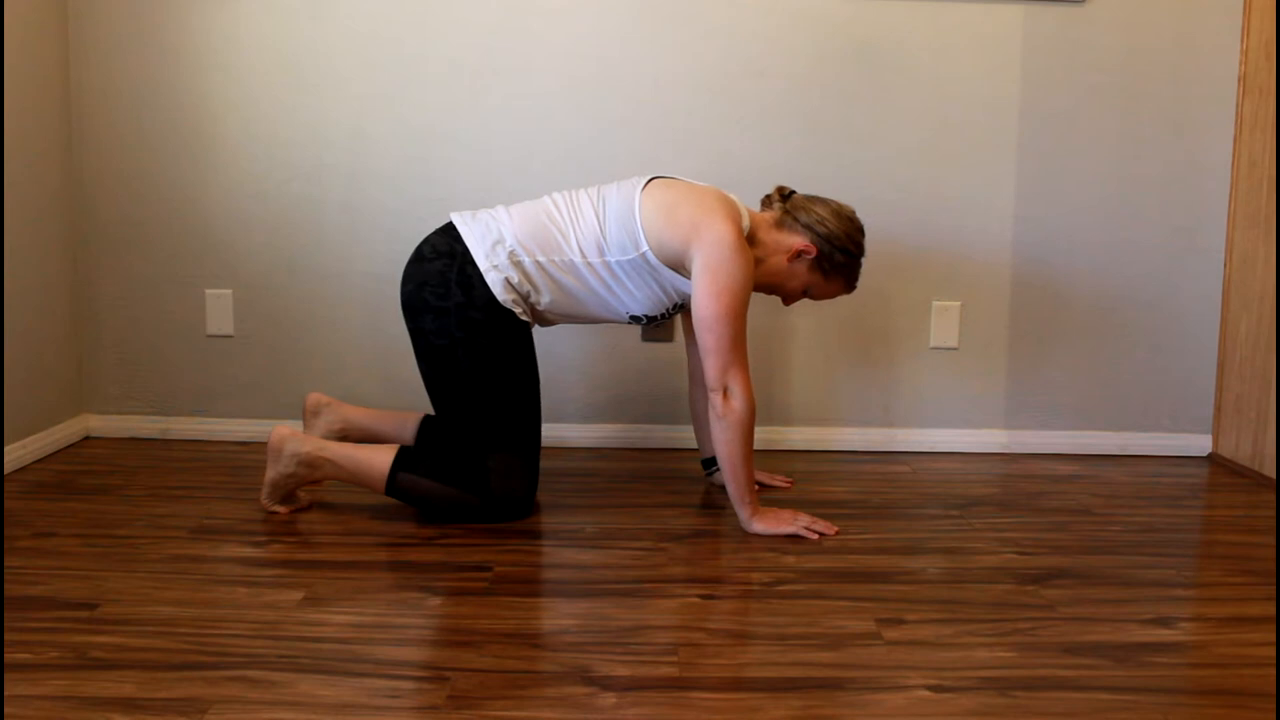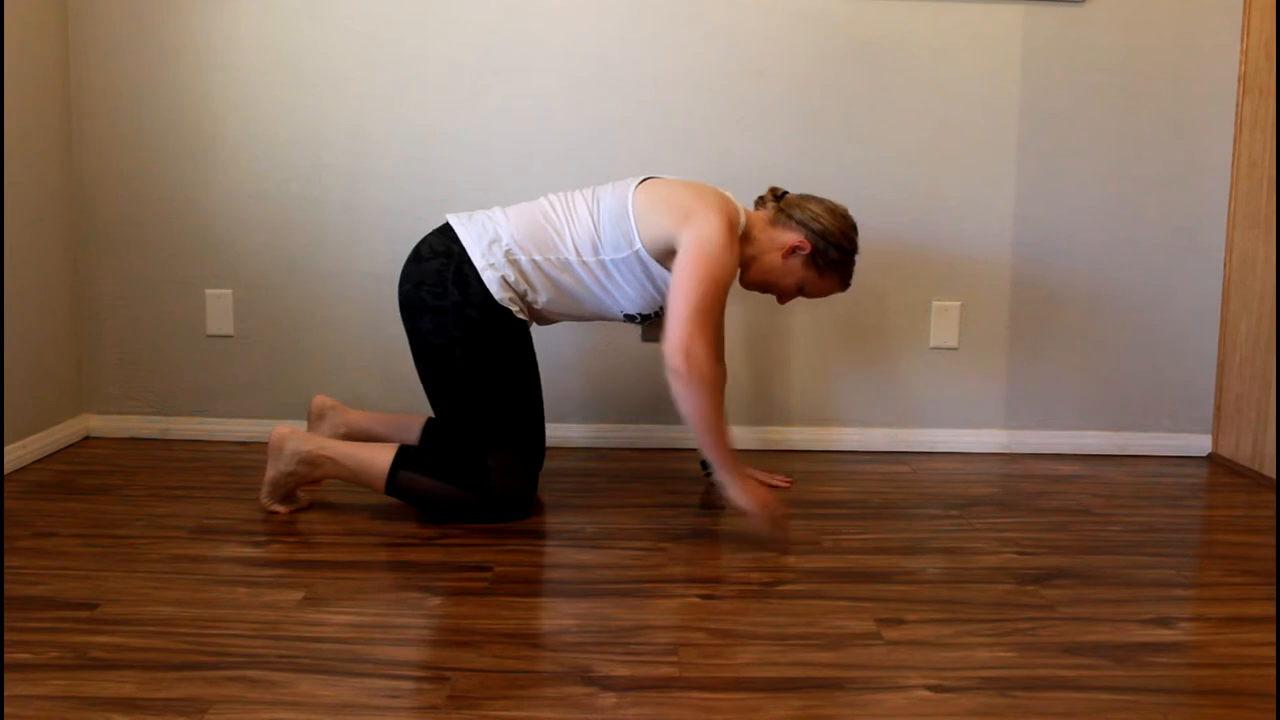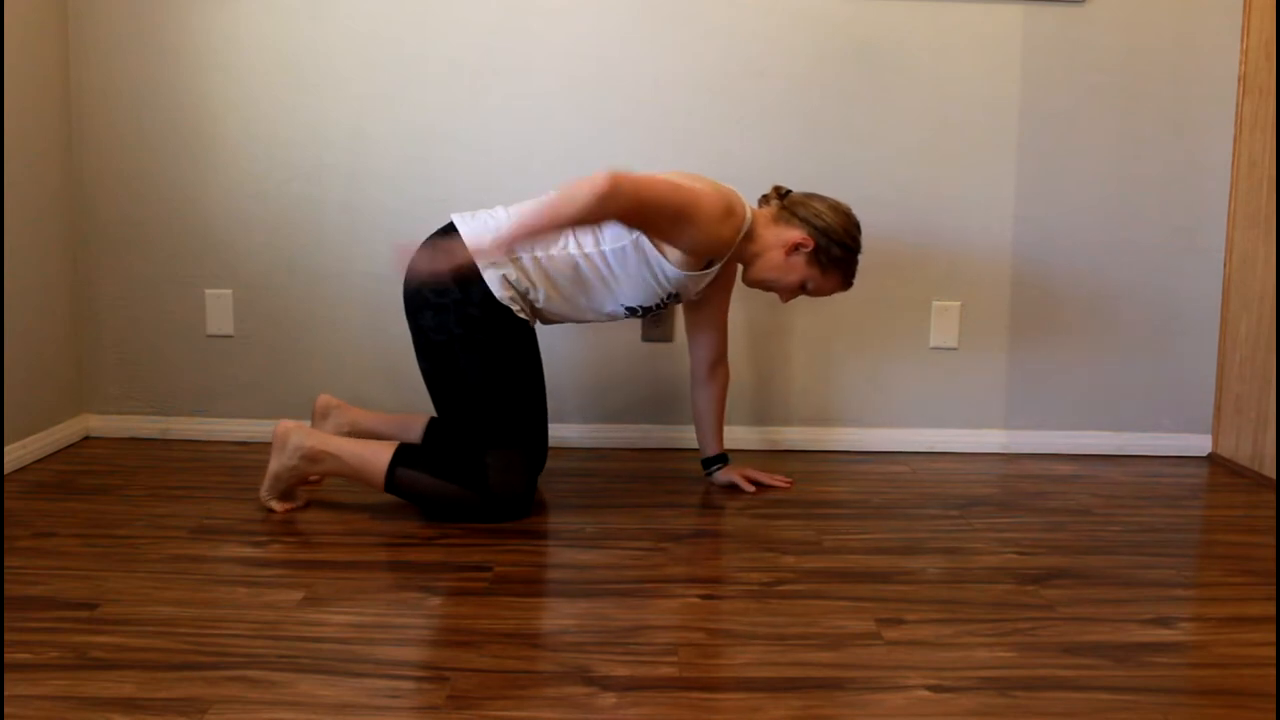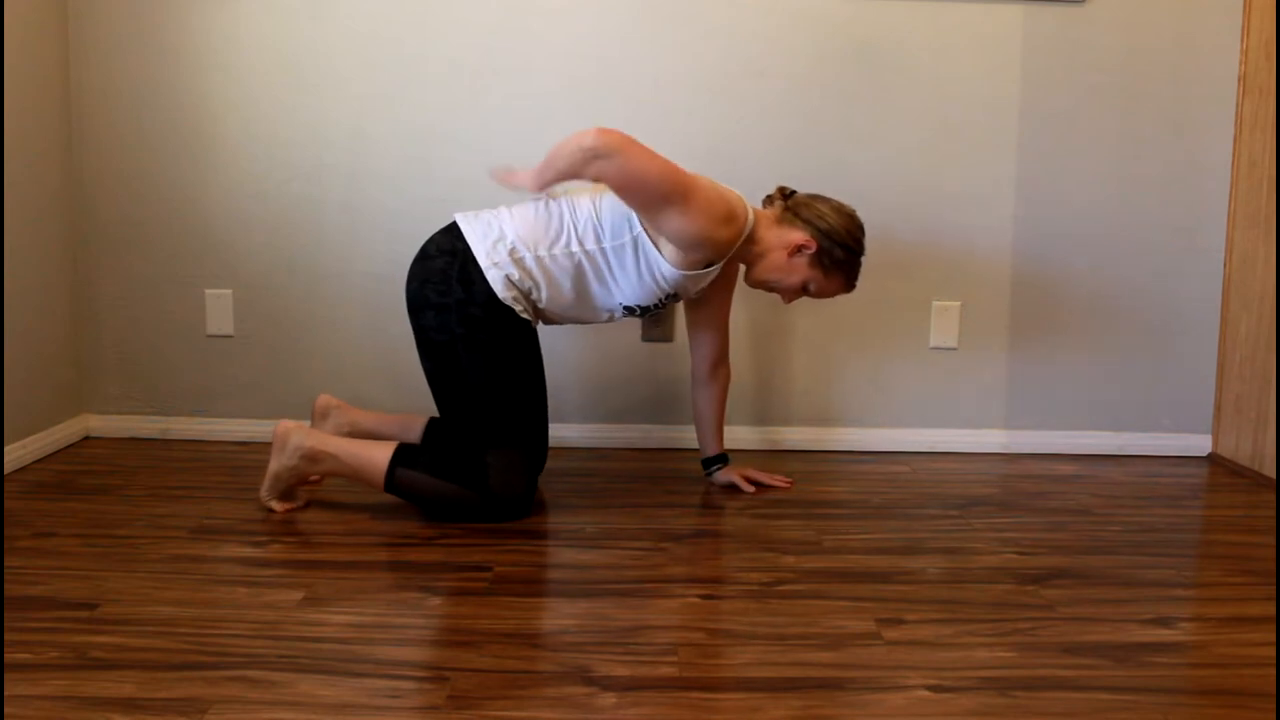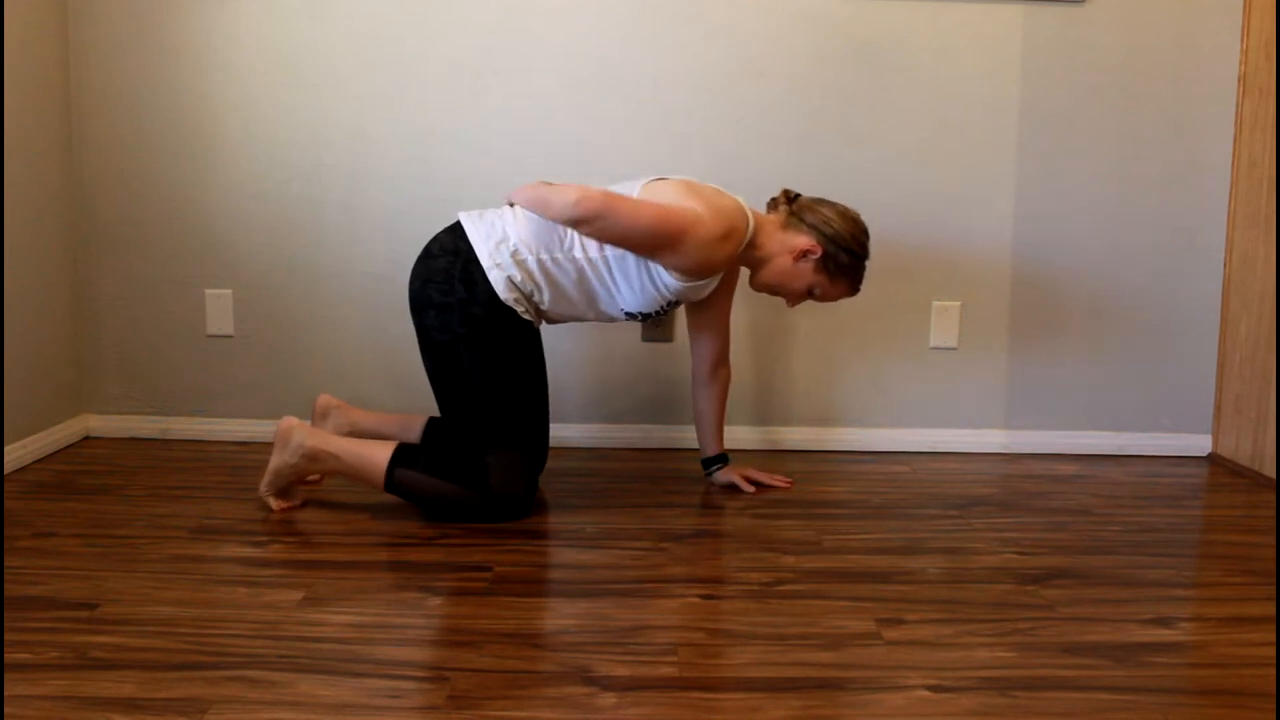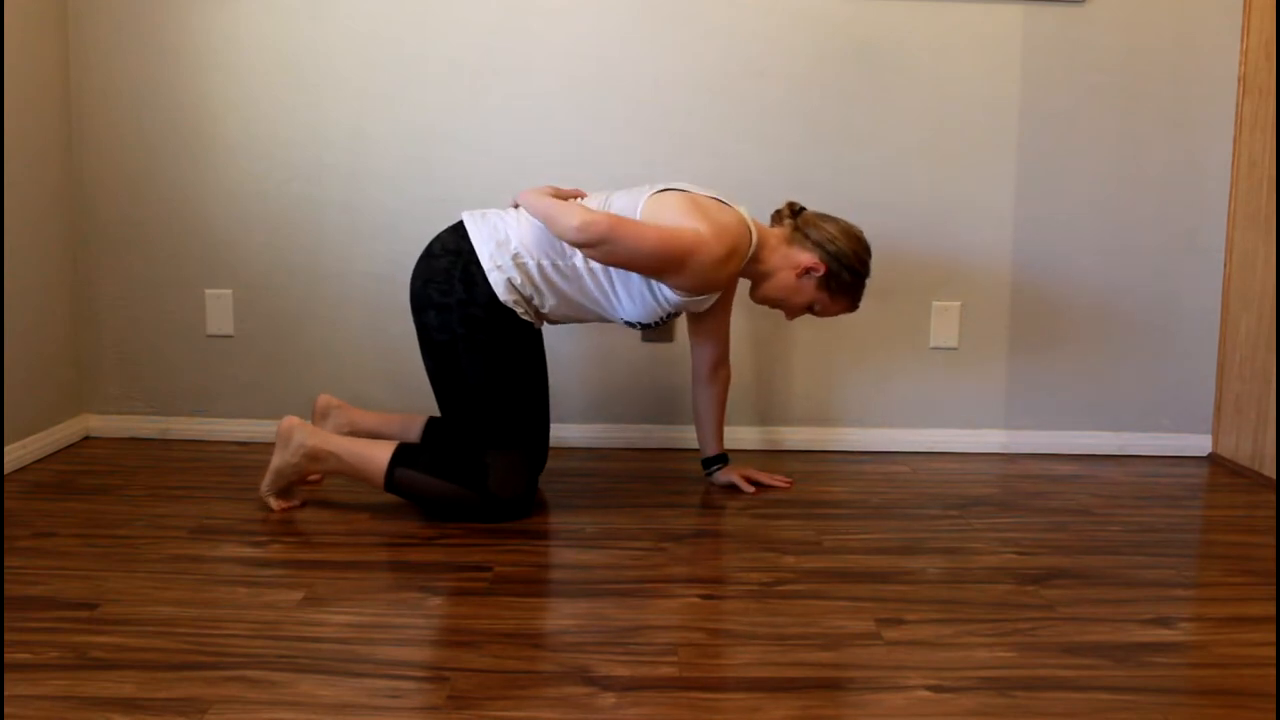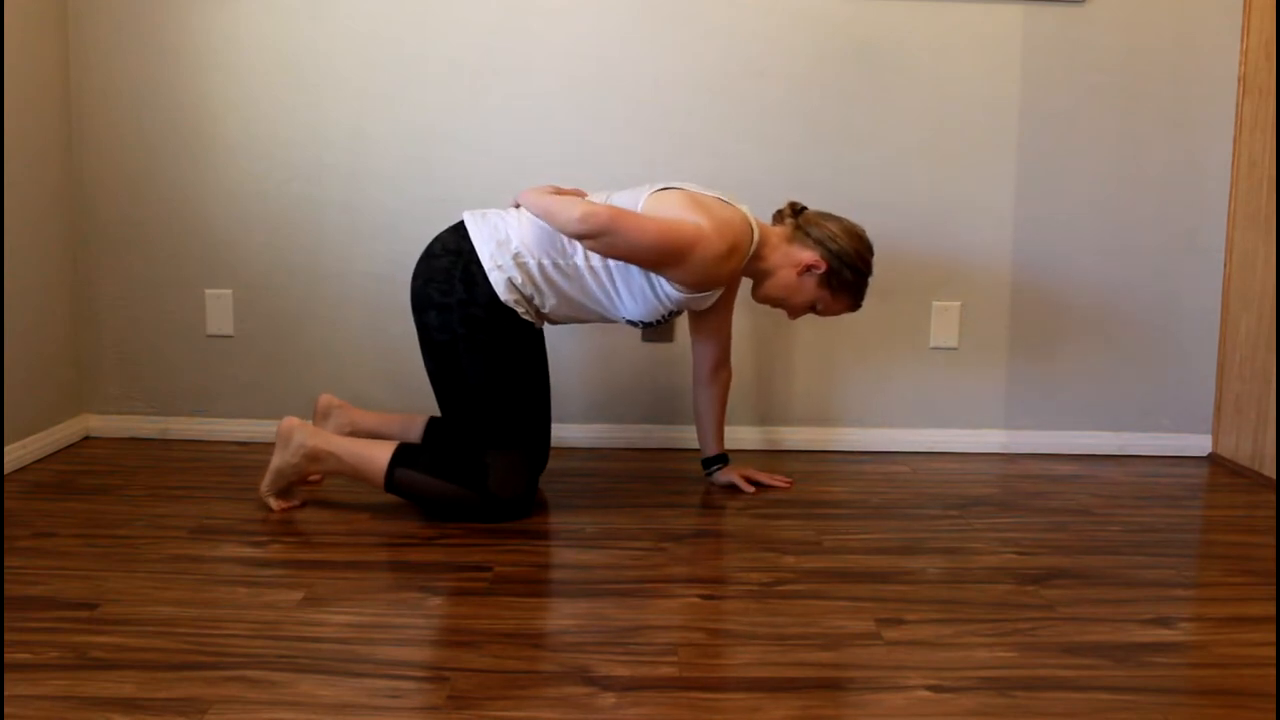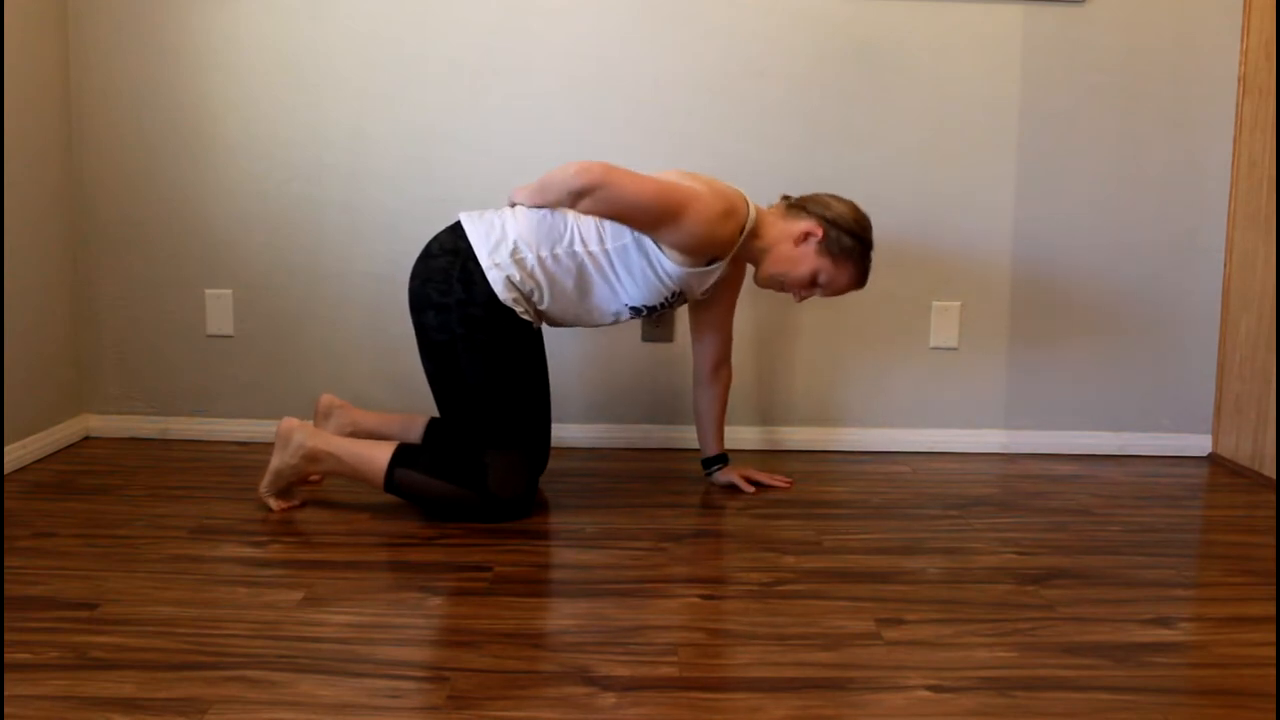
dt=0.3s
person 1, frame 1
left shoulder: (715, 240)
right shoulder: (724, 243)
left elbow: (704, 369)
right elbow: (725, 388)
left wrist: (719, 464)
right wrist: (749, 510)
left hip: (479, 283)
right hip: (460, 286)
left knee: (506, 451)
right knee: (502, 492)
left ankle: (339, 420)
right ankle: (309, 453)
person 1, frame 2
left shoulder: (712, 246)
right shoulder: (714, 233)
left elbow: (706, 360)
right elbow: (683, 362)
left wrist: (718, 464)
right wrist: (730, 476)
left hip: (477, 283)
right hip: (457, 283)
left knee: (514, 454)
right knee: (504, 490)
left ankle: (344, 423)
right ankle: (309, 454)
person 1, frame 3
left shoulder: (721, 254)
right shoulder: (716, 221)
left elbow: (709, 363)
right elbow: (605, 190)
left wrist: (716, 461)
right wrist: (488, 248)
left hip: (488, 288)
right hip: (465, 285)
left knee: (520, 456)
right knee: (503, 492)
left ankle: (348, 422)
right ankle: (314, 451)
person 1, frame 4
left shoulder: (722, 255)
right shoulder: (710, 224)
left elbow: (710, 360)
right elbow: (599, 143)
left wrist: (717, 460)
right wrist: (533, 183)
left hip: (491, 287)
right hip: (463, 281)
left knee: (518, 455)
right knee: (503, 491)
left ankle: (345, 421)
right ankle: (311, 448)
person 1, frame 5
left shoulder: (724, 258)
right shoulder: (713, 237)
left elbow: (710, 361)
right elbow: (587, 206)
left wrist: (716, 460)
right wrist: (527, 198)
left hip: (495, 289)
right hip: (467, 282)
left knee: (517, 458)
right knee: (503, 493)
left ankle: (347, 420)
right ankle: (313, 448)
person 1, frame 6
left shoulder: (724, 262)
right shoulder: (714, 250)
left elbow: (710, 362)
right elbow: (591, 229)
left wrist: (717, 460)
right wrist: (536, 199)
left hip: (496, 288)
right hip: (467, 282)
left knee: (518, 455)
right knee: (503, 490)
left ankle: (346, 420)
right ankle: (314, 445)
person 1, frame 7
left shoulder: (725, 265)
right shoulder: (718, 247)
left elbow: (712, 363)
right elbow: (591, 222)
left wrist: (716, 460)
right wrist: (534, 199)
left hip: (499, 289)
right hip: (468, 282)
left knee: (520, 456)
right knee: (504, 492)
left ankle: (347, 420)
right ankle: (315, 447)
person 1, frame 8
left shoulder: (730, 262)
right shoulder: (716, 220)
left elbow: (712, 362)
right elbow: (590, 180)
left wrist: (716, 460)
right wrist: (528, 199)
left hip: (501, 297)
right hip: (467, 281)
left knee: (521, 460)
right knee: (503, 492)
left ankle: (348, 421)
right ankle: (313, 447)
